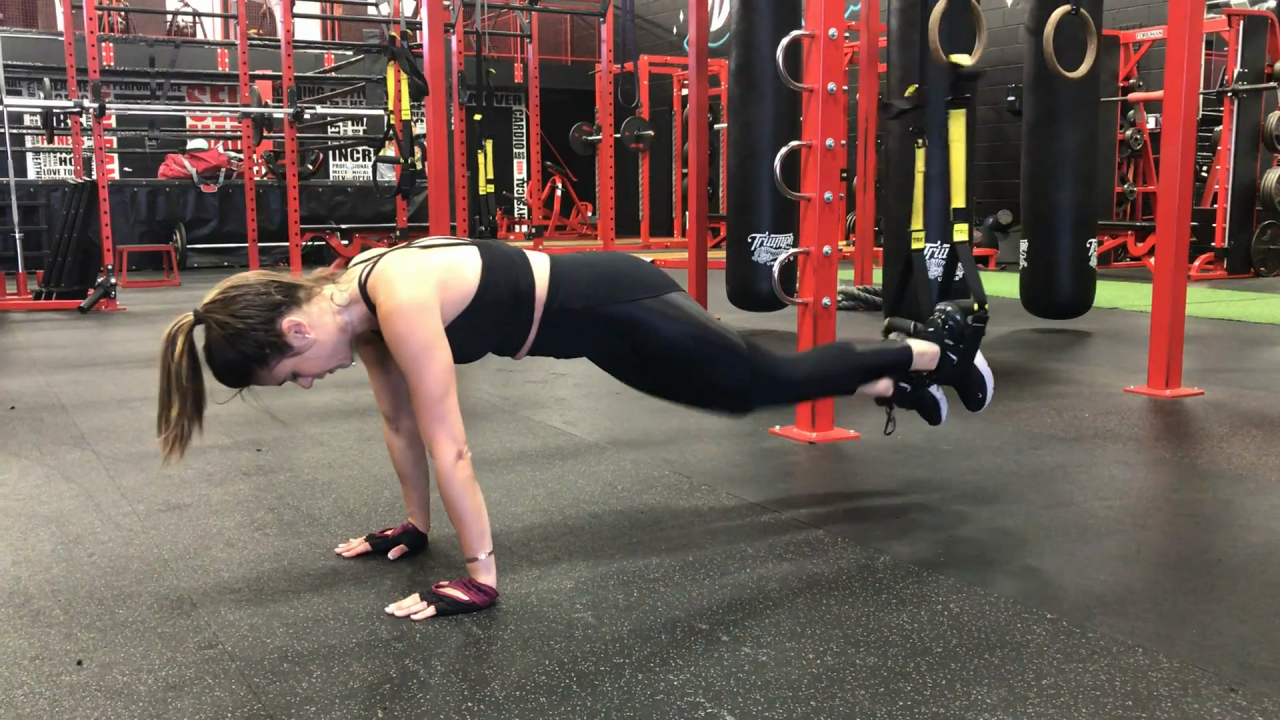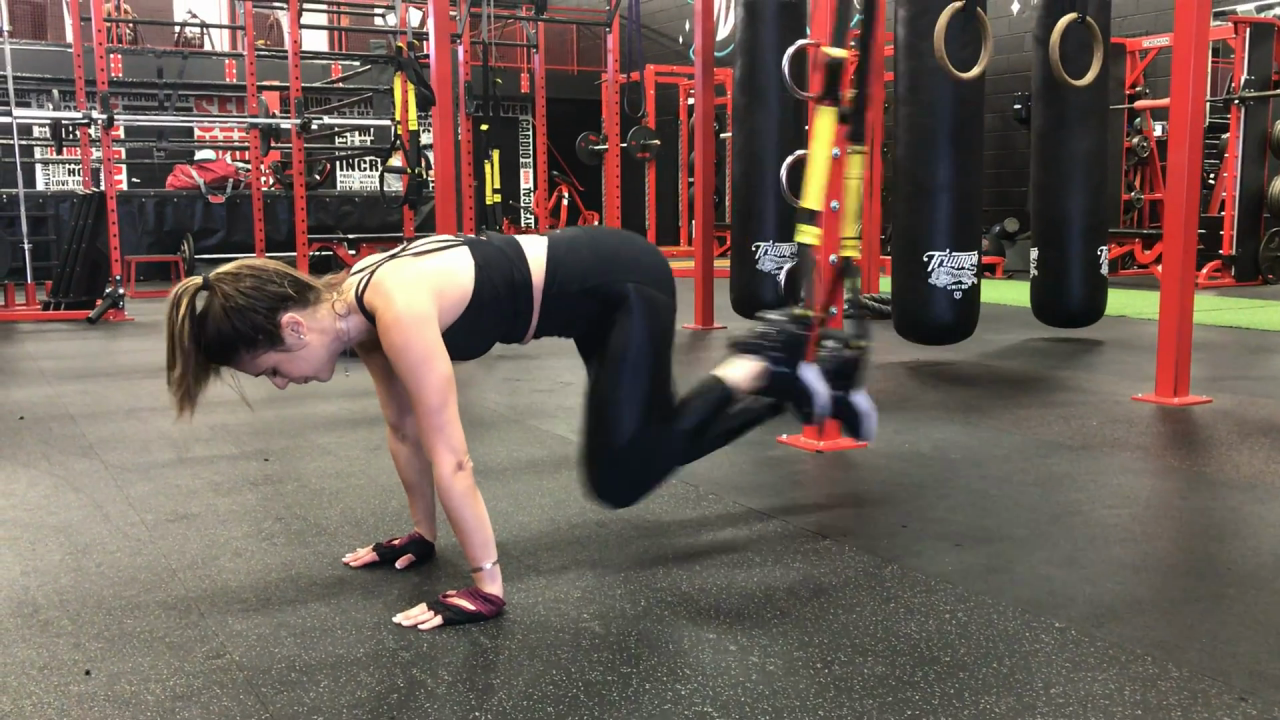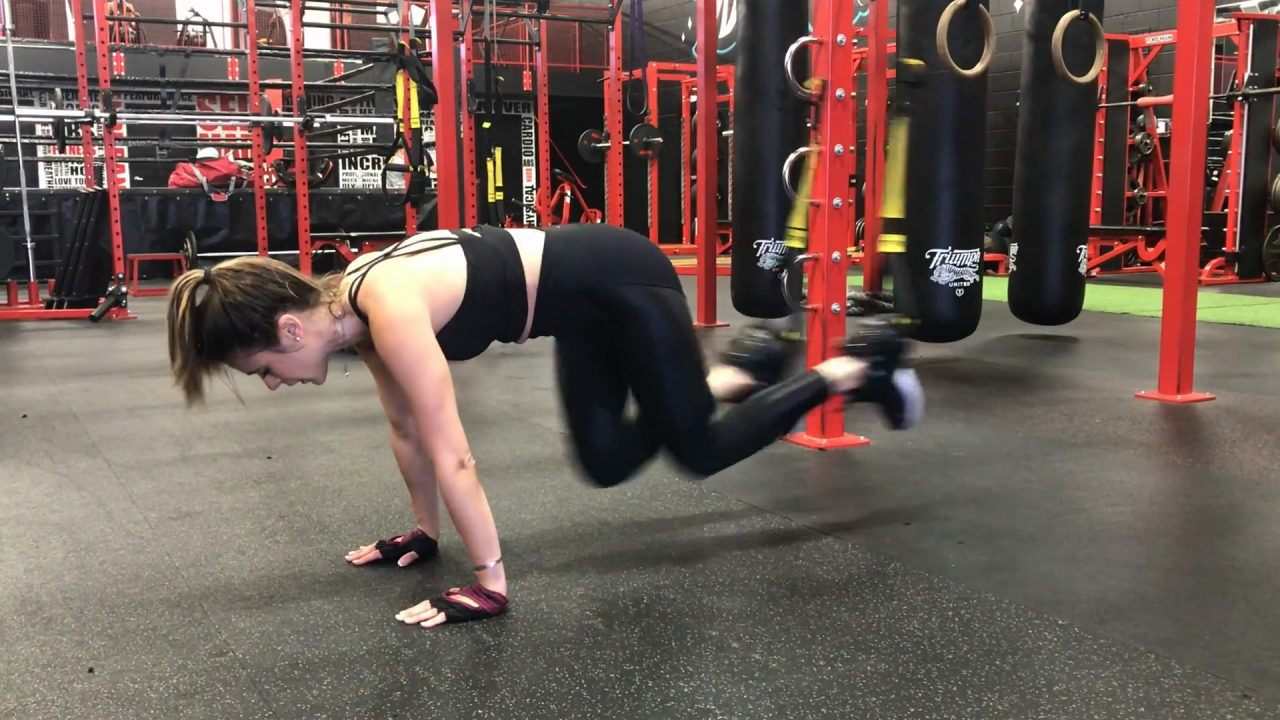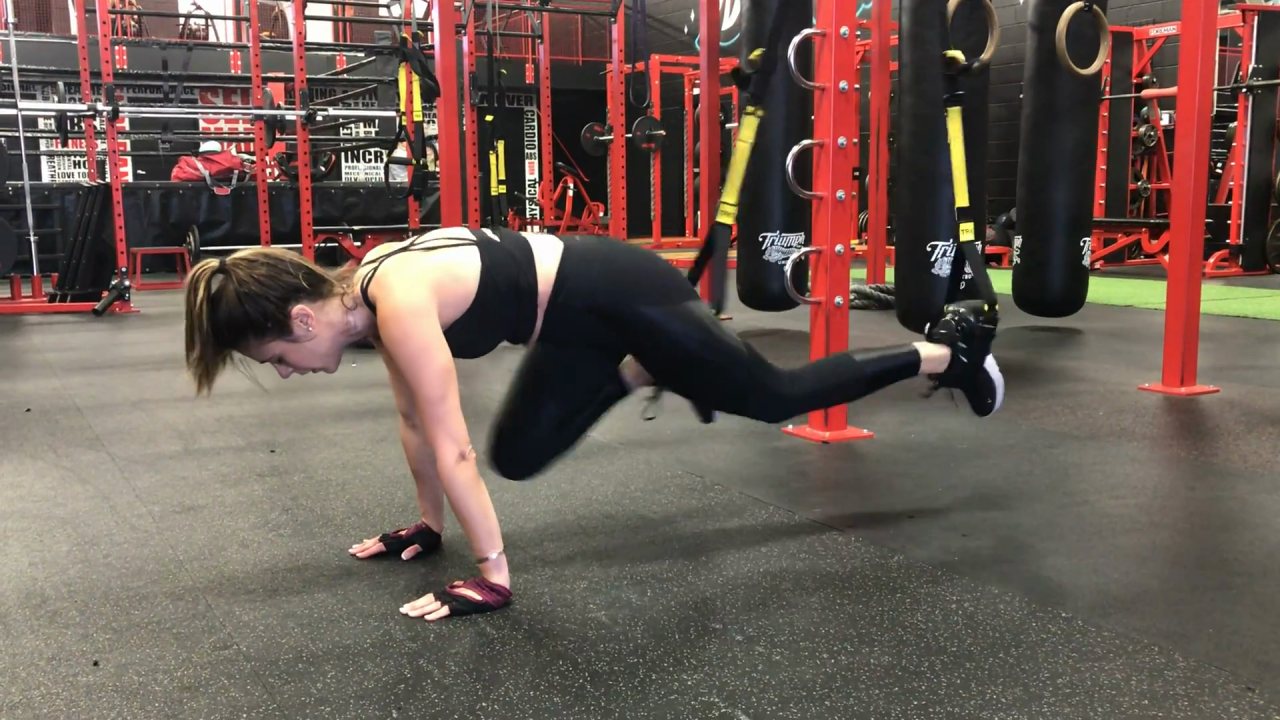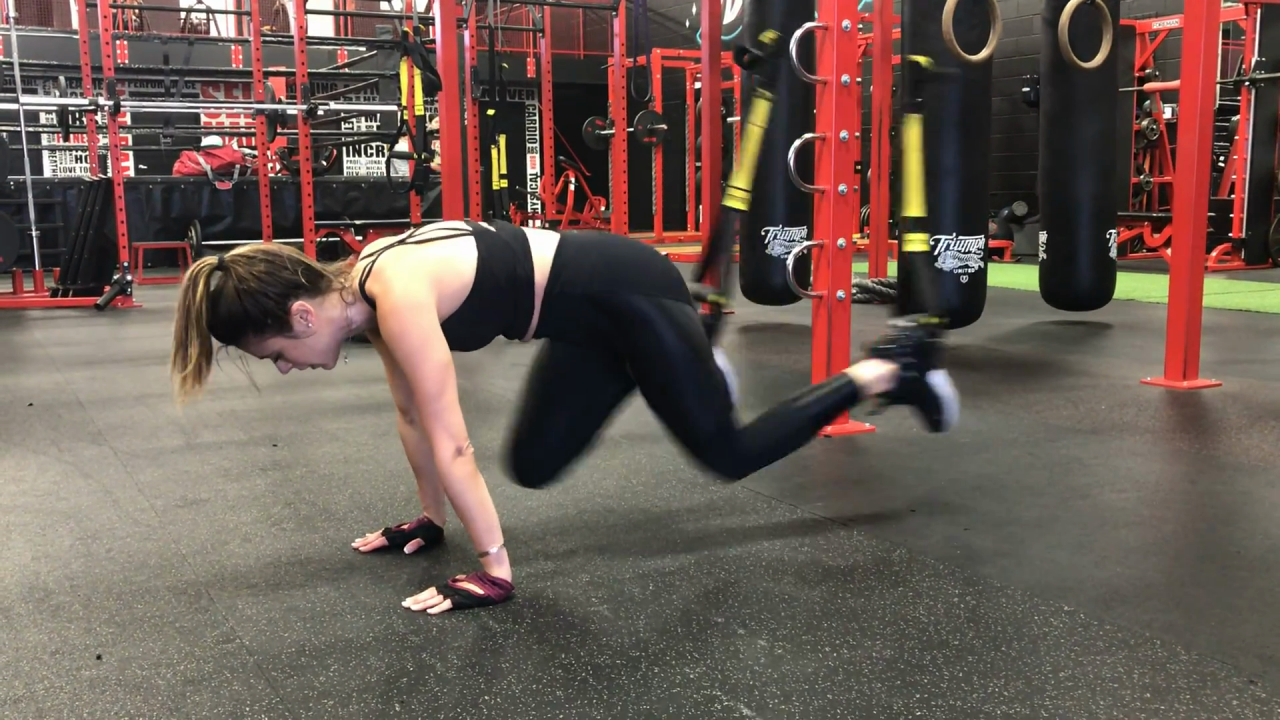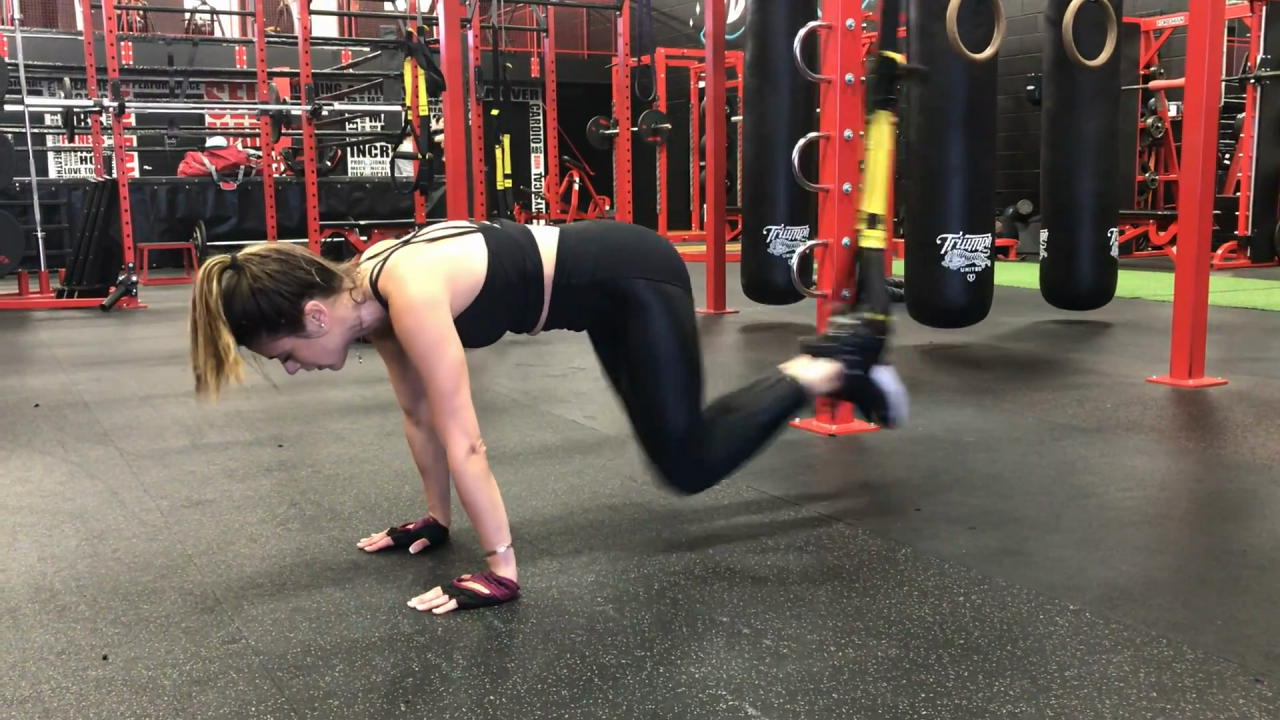
dt=0.7s
person 1, frame 1
left shoulder: (396, 300)
right shoulder: (355, 303)
left elbow: (447, 444)
right elbow: (400, 423)
left wrist: (481, 575)
right wrist: (413, 524)
left hip: (614, 307)
right hip: (592, 321)
left knee: (775, 377)
right knee: (746, 396)
left ankle: (937, 351)
right ankle: (898, 388)
person 1, frame 2
left shoulder: (397, 310)
right shoulder: (349, 305)
left elbow: (449, 455)
right elbow: (404, 429)
left wrist: (487, 584)
right wrist: (422, 532)
left hip: (619, 281)
right hip: (581, 287)
left knee: (619, 481)
right knee: (637, 446)
left ankle: (758, 366)
right ankle: (822, 375)
person 1, frame 3
left shoulder: (388, 310)
right shoulder: (344, 302)
left elbow: (448, 452)
right elbow: (404, 428)
left wrist: (488, 582)
right wrist: (424, 532)
left hip: (616, 286)
right hip: (580, 290)
left knee: (701, 450)
right knee: (607, 462)
left ankle: (853, 366)
right ankle: (738, 369)
person 1, frame 4
left shoulder: (395, 304)
right shoulder: (370, 286)
left elbow: (452, 446)
right elbow: (414, 420)
left wrist: (492, 574)
right wrist: (426, 523)
left hip: (619, 296)
right hip: (585, 307)
left knee: (775, 394)
right knee: (517, 455)
left ankle: (948, 353)
right ankle: (639, 371)
person 1, frame 5
left shoulder: (397, 298)
right shoulder: (367, 283)
left elbow: (449, 442)
right elbow: (413, 416)
left wrist: (495, 569)
right wrist: (431, 519)
left hip: (621, 289)
right hip: (584, 299)
left knee: (730, 451)
right knee: (533, 464)
left ankle: (895, 371)
right ankle: (638, 367)
person 1, frame 6
left shoulder: (409, 296)
right shoulder: (361, 290)
left elbow: (461, 439)
right elbow: (417, 413)
left wrist: (500, 568)
right wrist: (434, 519)
left hip: (629, 278)
right hip: (597, 281)
left knee: (690, 466)
right knee: (680, 428)
left ankle: (835, 372)
right ankle: (841, 366)
